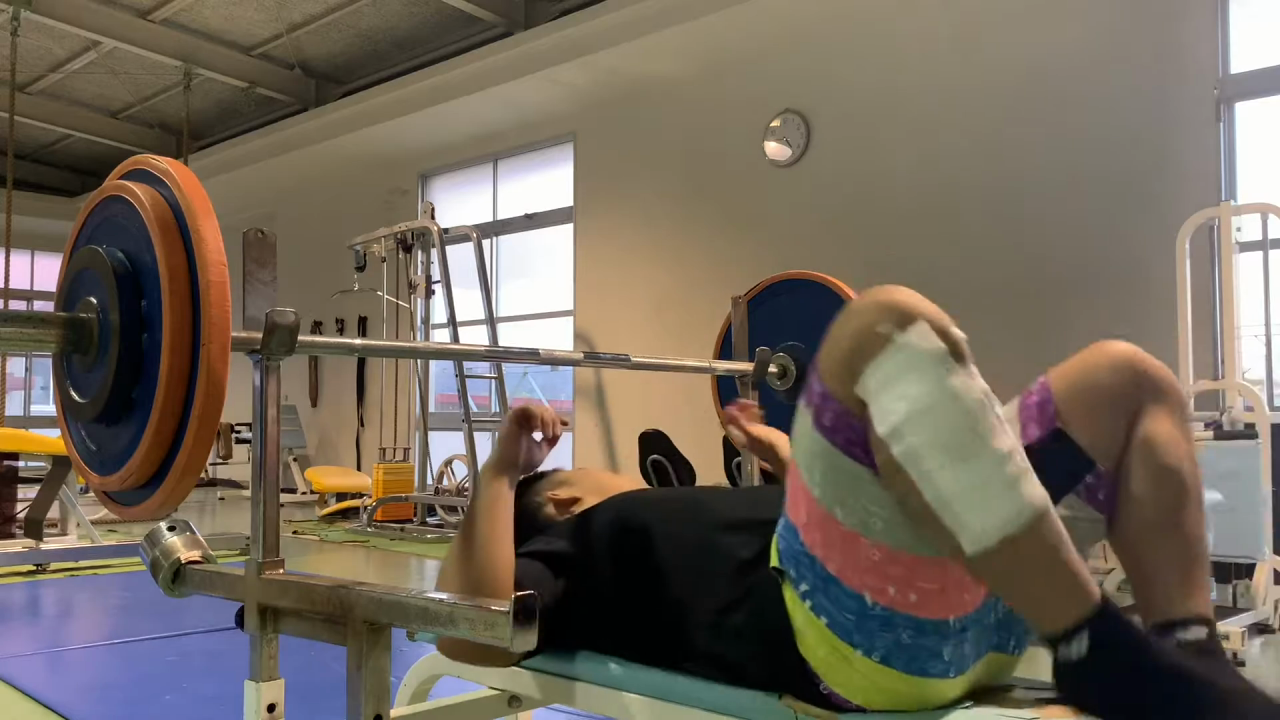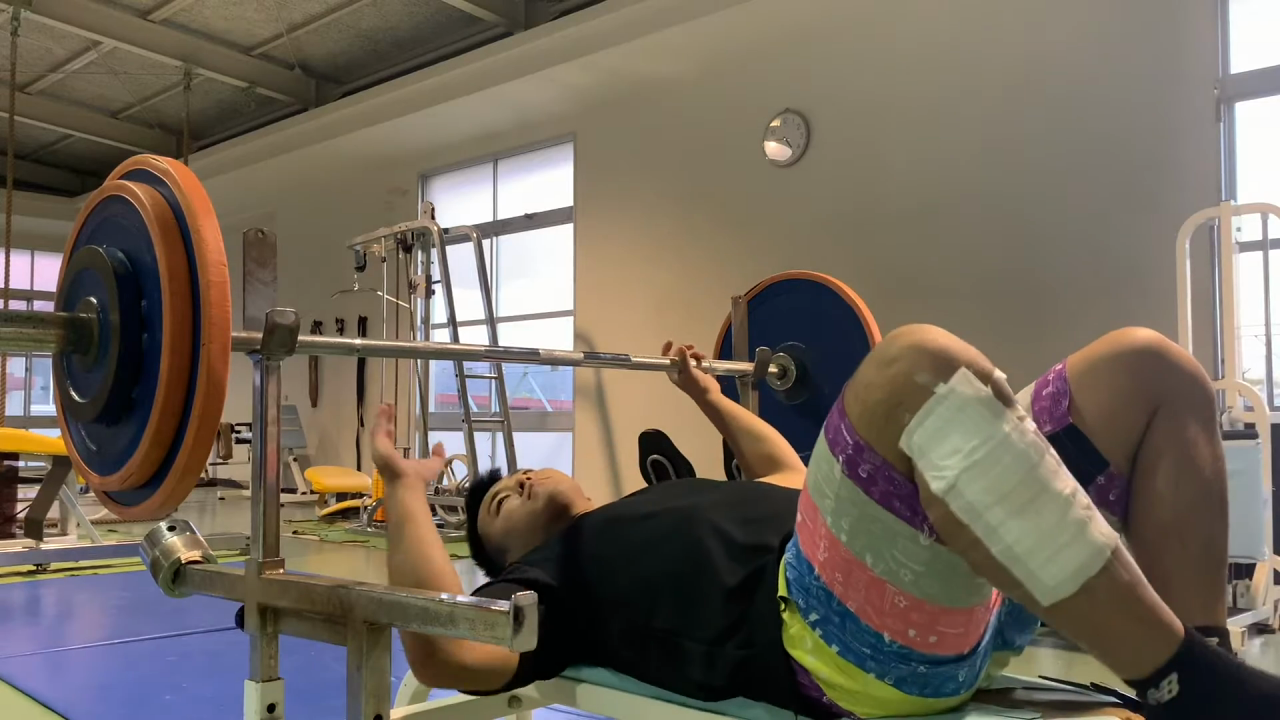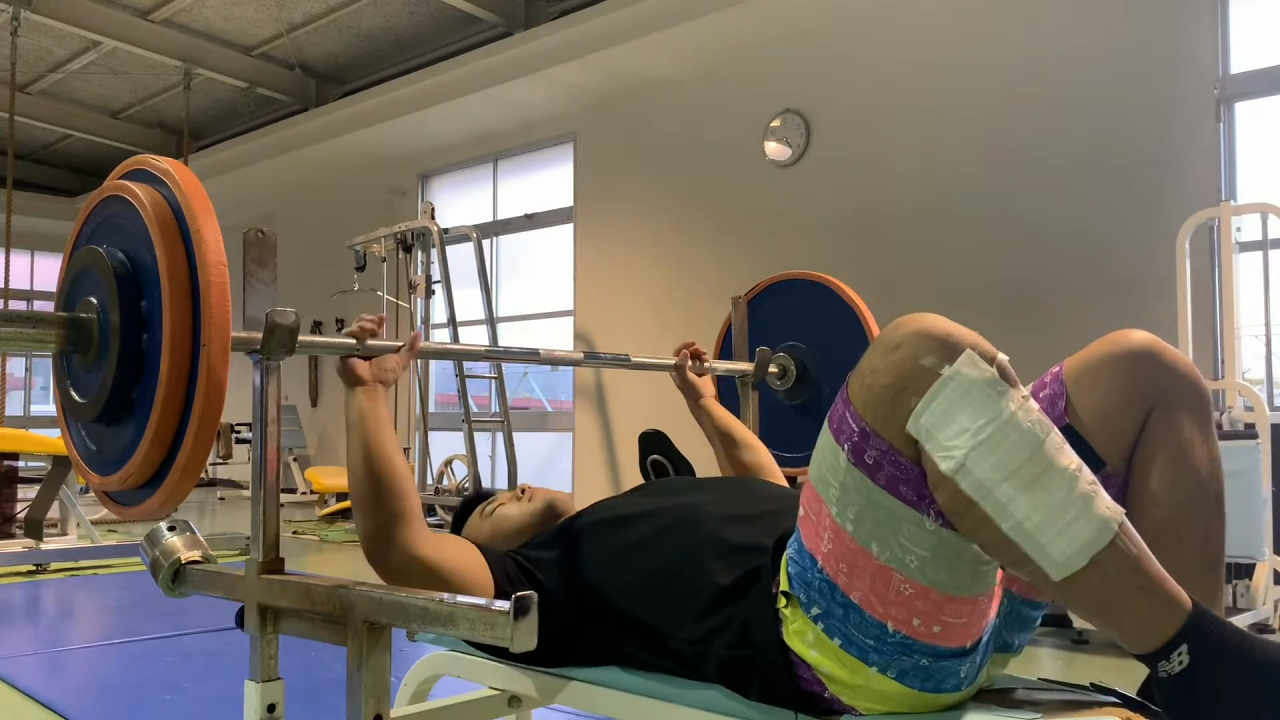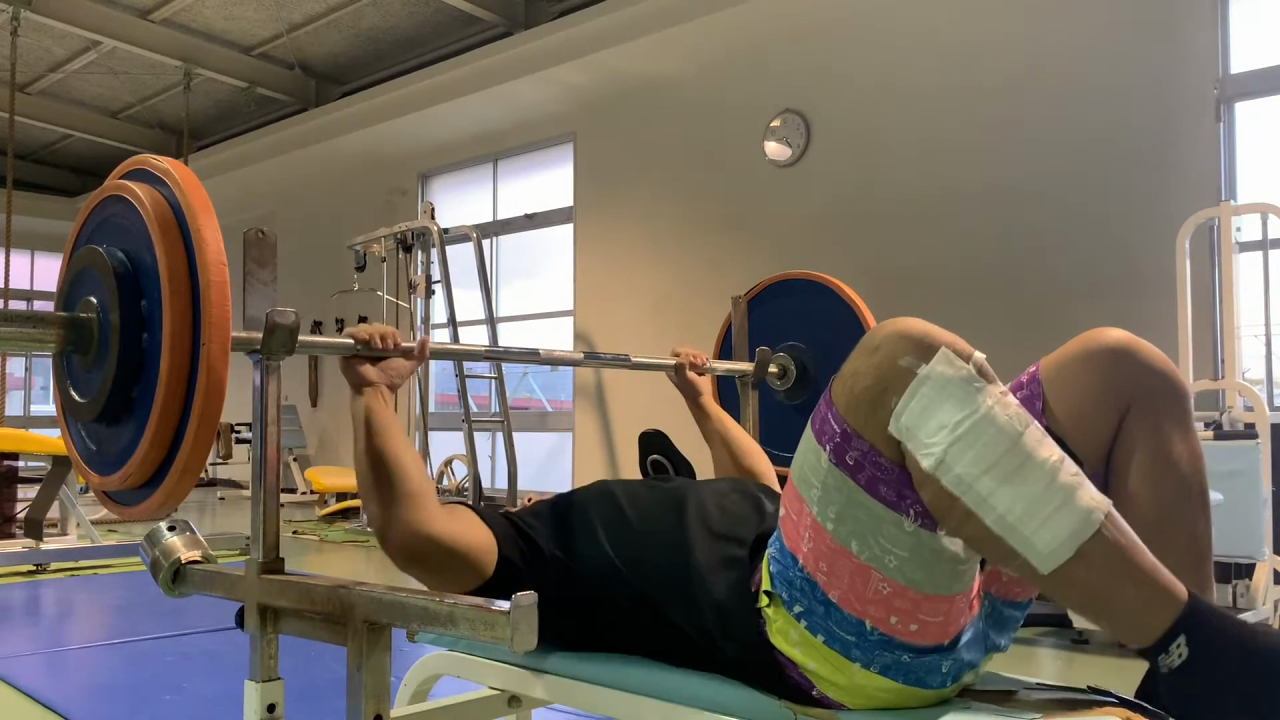
dt=0.7s
person 1, frame 1
left shoulder: (661, 525)
right shoulder: (570, 555)
right elbow: (471, 630)
left wrist: (774, 447)
right wrist: (499, 472)
left hip: (963, 613)
right hip: (864, 627)
left knee: (1126, 376)
right knee: (887, 323)
right ankle: (1099, 650)
person 1, frame 2
left shoulder: (665, 518)
right shoulder: (549, 582)
left elbow: (791, 477)
left wrist: (713, 401)
right wrist: (402, 488)
left hip: (966, 596)
right hip: (850, 632)
left knee: (1147, 369)
right knee: (921, 366)
person 1, frame 3
left shoulder: (640, 528)
right shoulder: (536, 583)
left elbow: (766, 488)
right elbow: (398, 547)
left wrist: (704, 406)
right wrist: (368, 394)
left hip: (963, 594)
right hip: (838, 625)
left knee: (1143, 371)
right knee: (926, 354)
person 1, frame 4
left shoulder: (639, 525)
right shoulder: (531, 560)
left elbow: (760, 493)
right elbow: (414, 531)
left wrist: (704, 405)
right wrist: (374, 394)
left hip: (948, 596)
right hip: (828, 615)
left knee: (1121, 368)
right knee: (908, 355)
